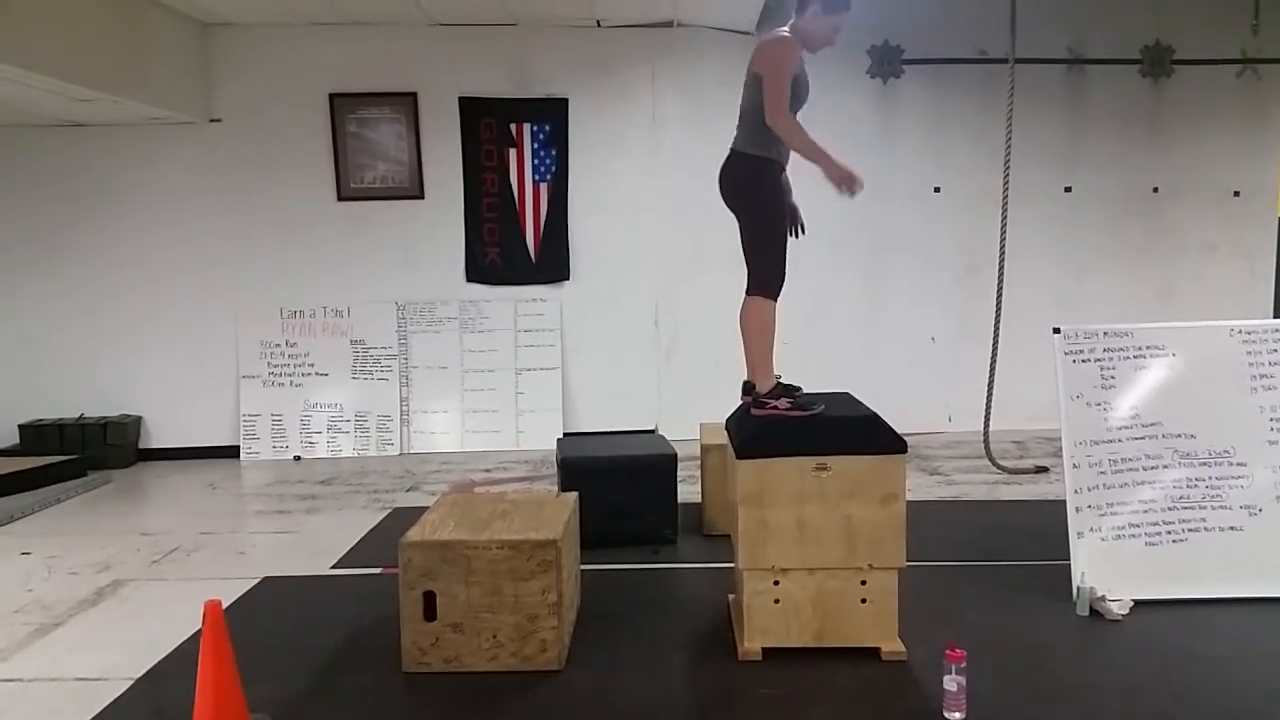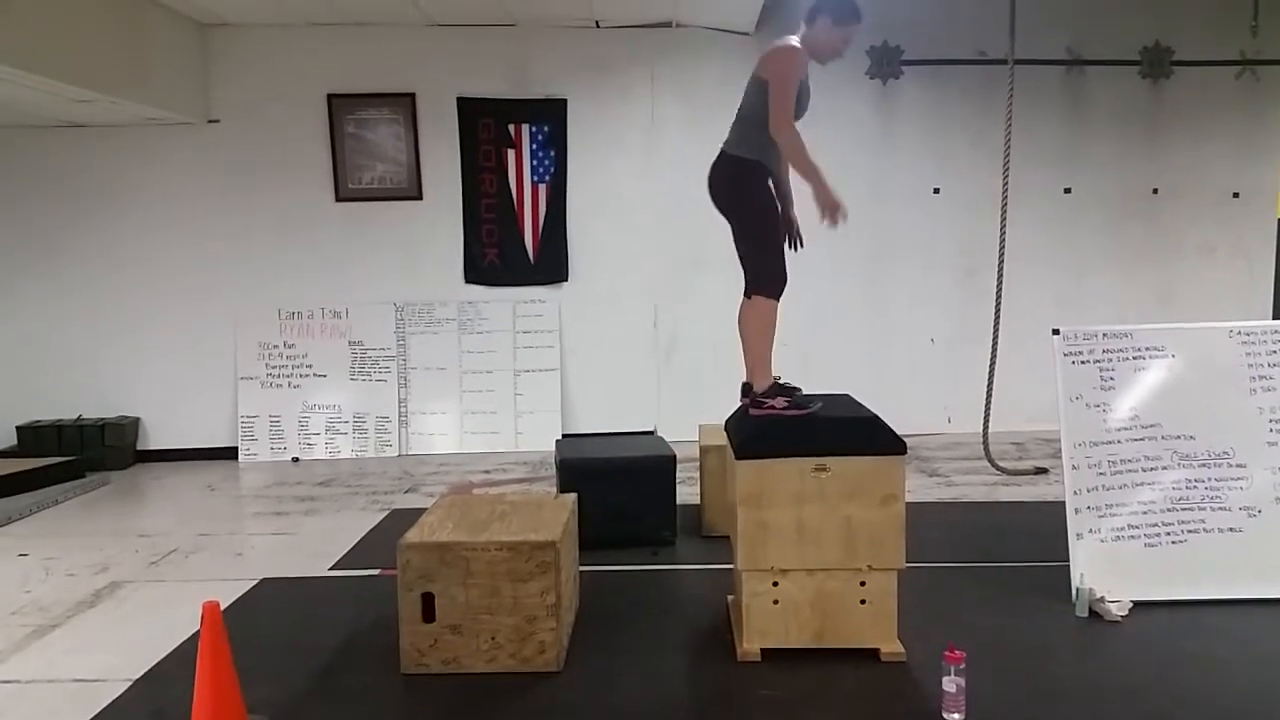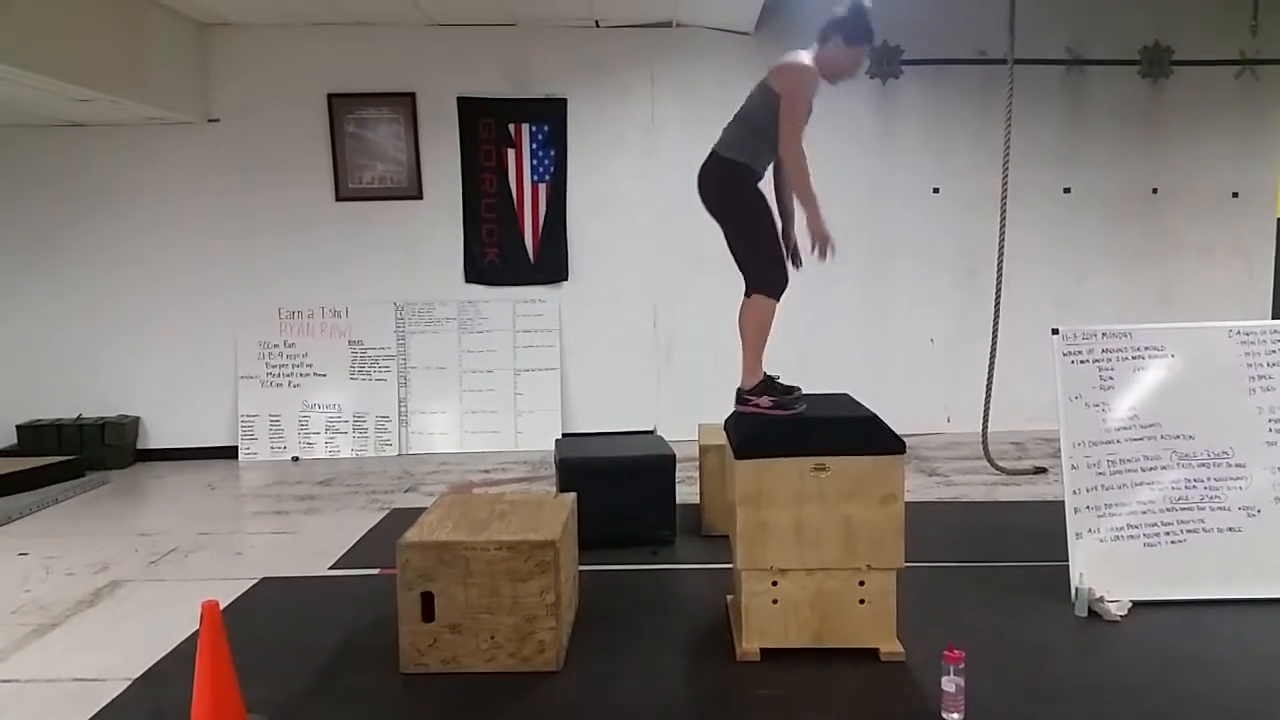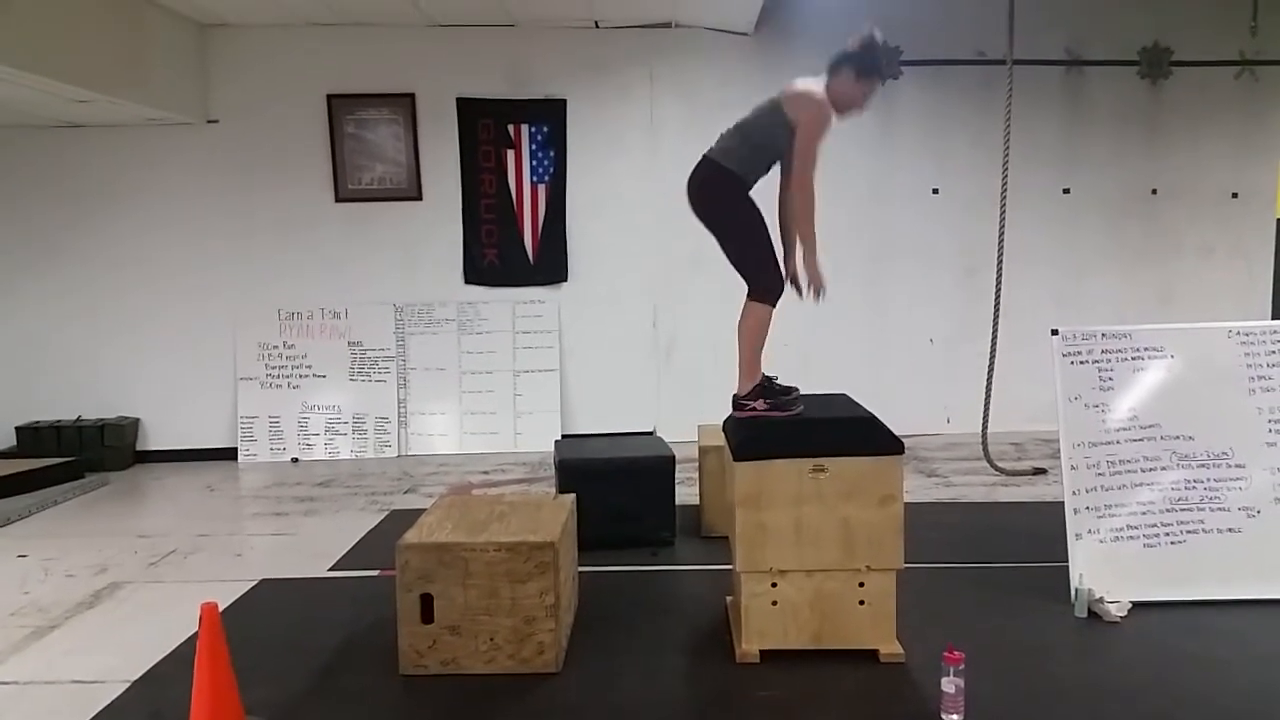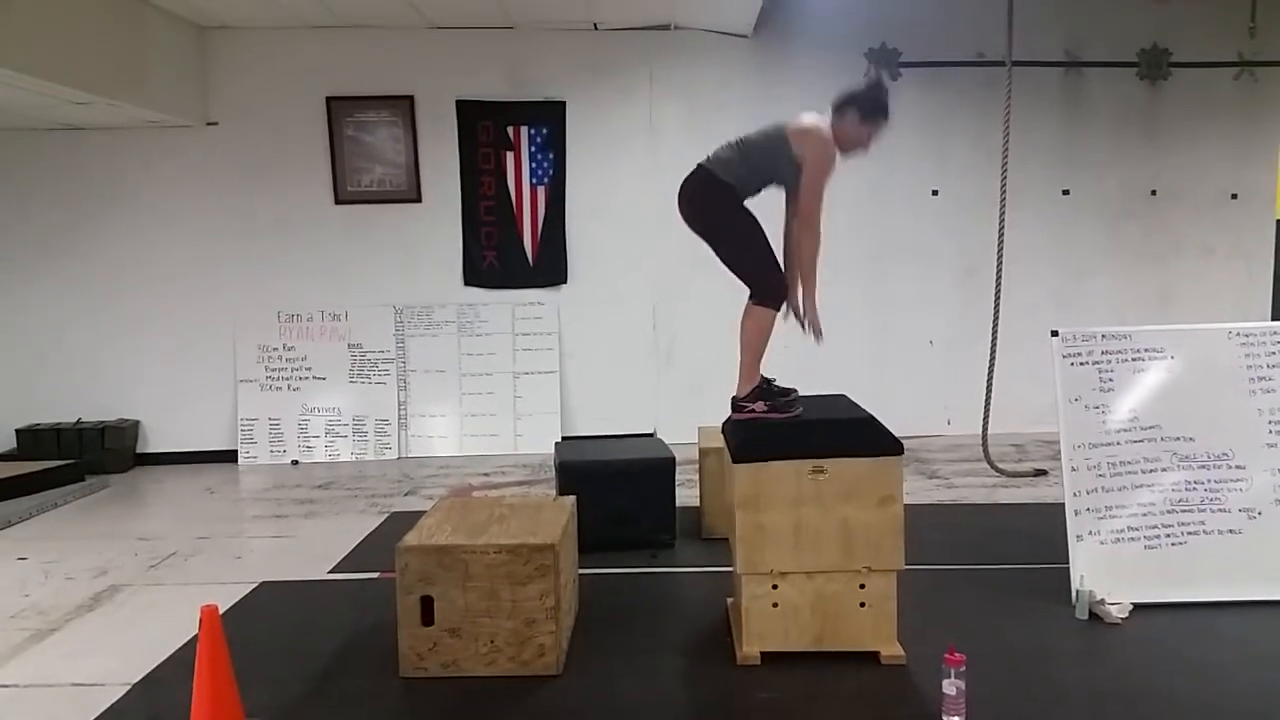
dt=0.1s
person 1, frame 1
left shoulder: (786, 51)
right shoulder: (781, 46)
right elbow: (777, 118)
left wrist: (786, 195)
right wrist: (829, 164)
left hip: (756, 174)
right hip: (753, 174)
left knee: (763, 282)
right knee: (767, 281)
left ankle: (758, 382)
right ankle: (765, 391)
person 1, frame 2
left shoulder: (792, 58)
right shoulder: (790, 55)
left elbow: (778, 137)
right elbow: (780, 128)
left wrist: (785, 207)
right wrist: (821, 188)
left hip: (740, 177)
right hip: (741, 176)
left knee: (763, 280)
right knee: (769, 278)
left ankle: (757, 381)
right ankle: (762, 391)
person 1, frame 3
left shoulder: (799, 72)
right shoulder: (802, 72)
left elbow: (782, 154)
right elbow: (790, 149)
left wrist: (787, 226)
right wrist: (815, 218)
left hip: (730, 177)
right hip: (730, 178)
left knee: (764, 279)
right knee: (769, 278)
left ankle: (754, 379)
right ankle: (751, 389)
person 1, frame 4
left shoulder: (808, 98)
right shoulder: (816, 106)
left elbow: (790, 187)
right elbow: (802, 187)
left wrist: (789, 258)
right wrist: (811, 260)
left hip: (716, 182)
right hip: (719, 184)
left knee: (764, 282)
right knee: (767, 283)
left ankle: (752, 380)
right ankle: (747, 394)
person 1, frame 5
left shoulder: (811, 134)
right shoulder: (822, 144)
left elbow: (794, 220)
right elbow: (807, 225)
left wrist: (791, 287)
right wrist: (808, 296)
left hip: (708, 193)
right hip: (711, 195)
left knee: (768, 288)
right knee: (770, 290)
left ankle: (752, 382)
right ankle: (746, 395)
